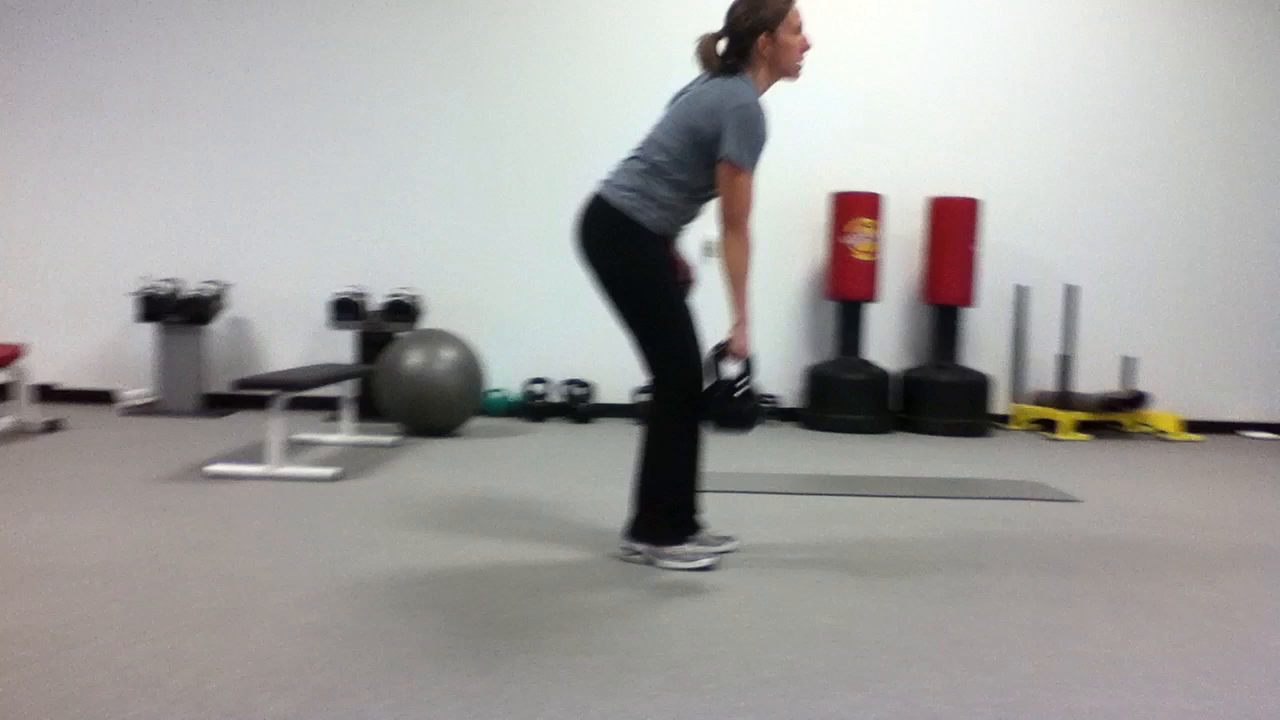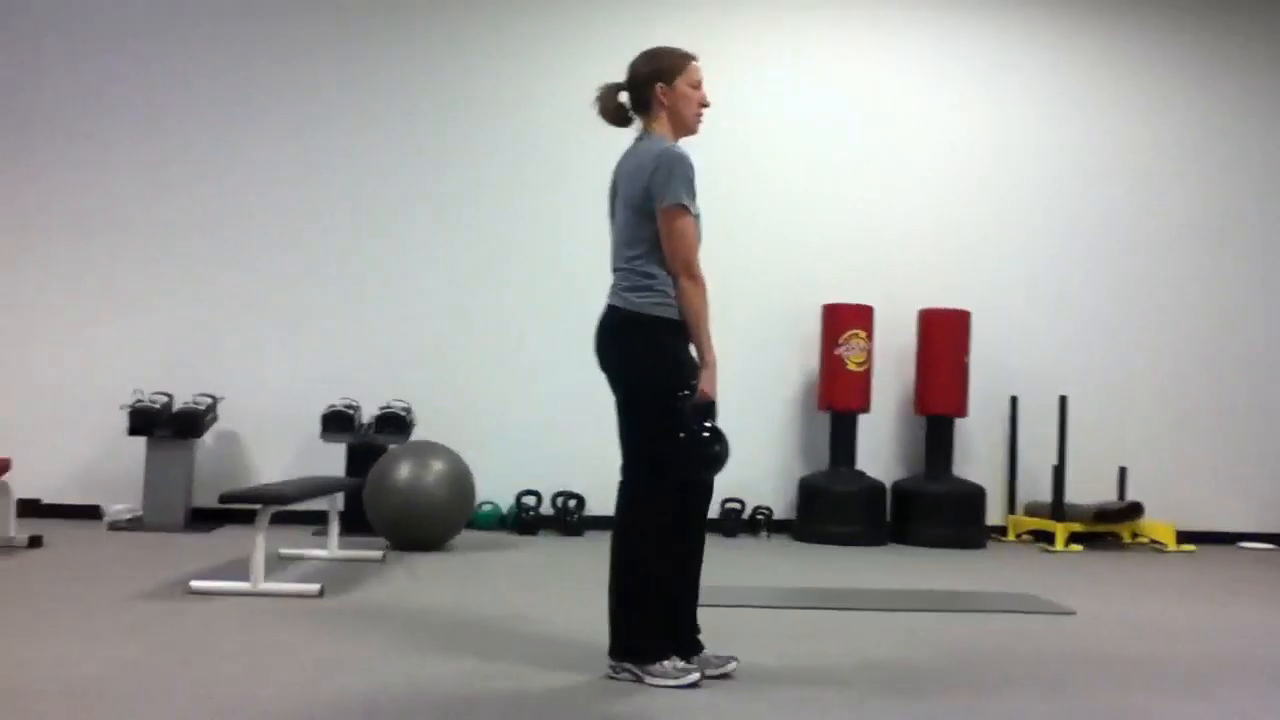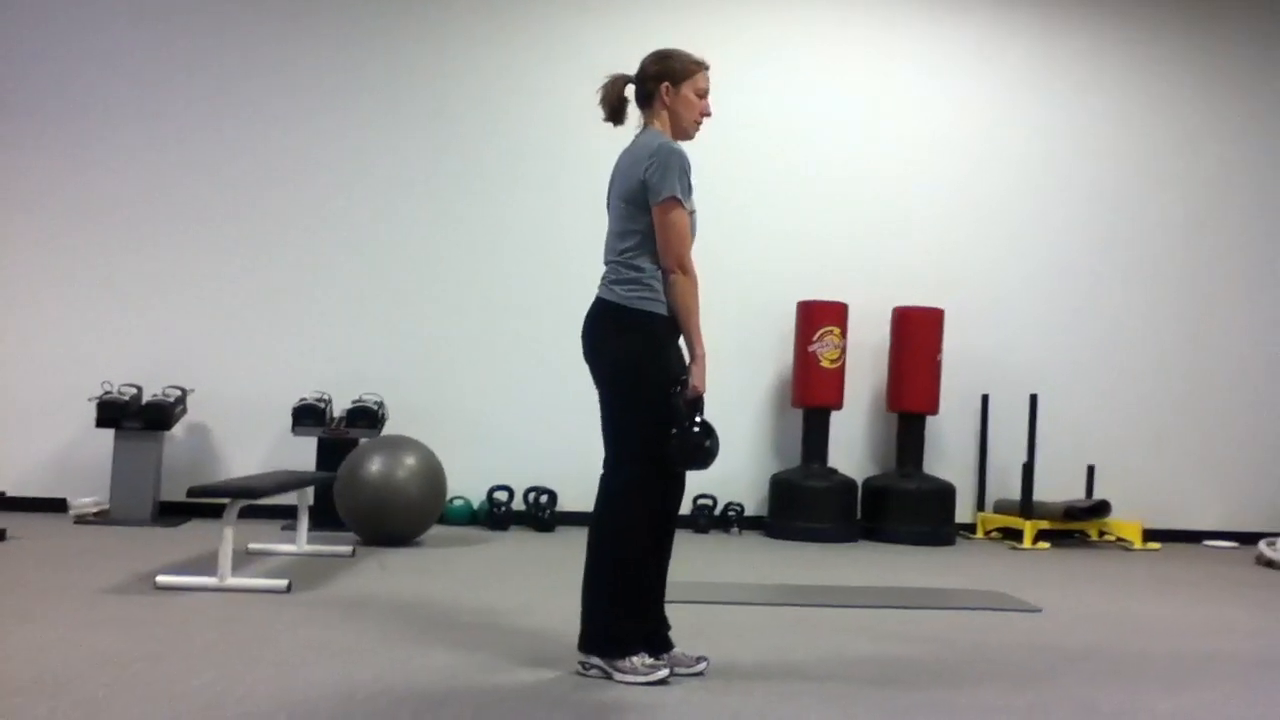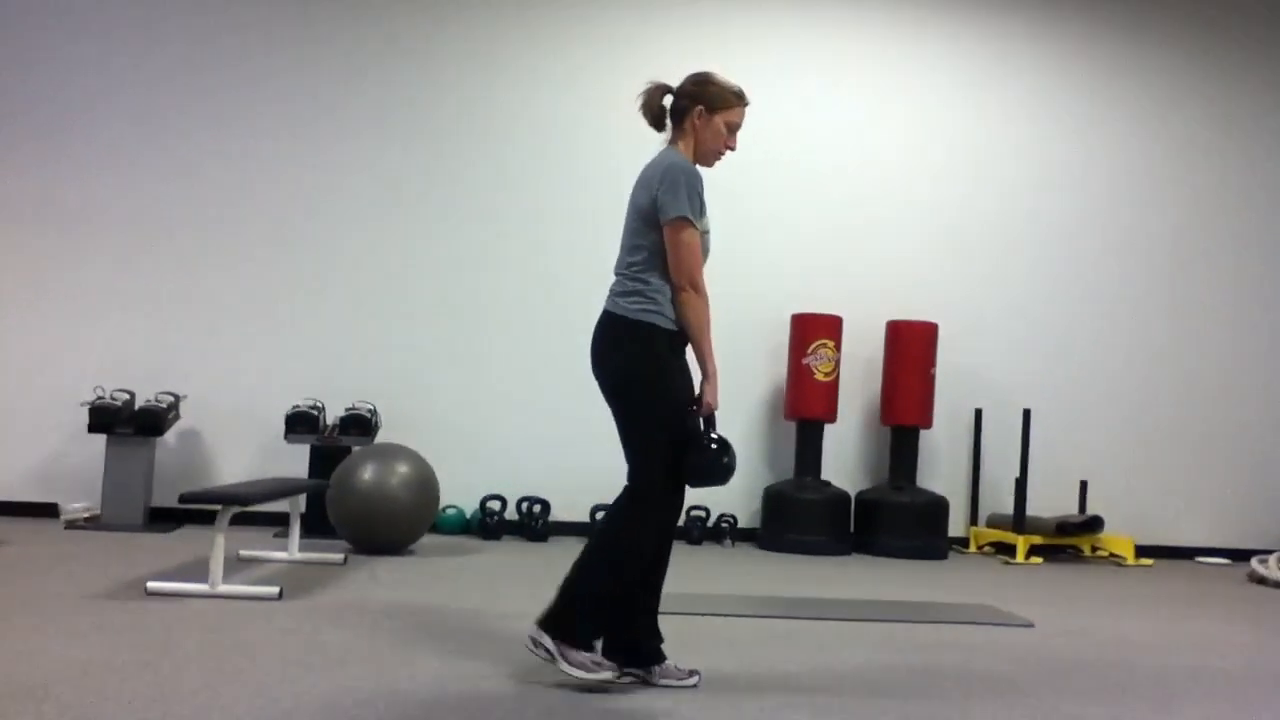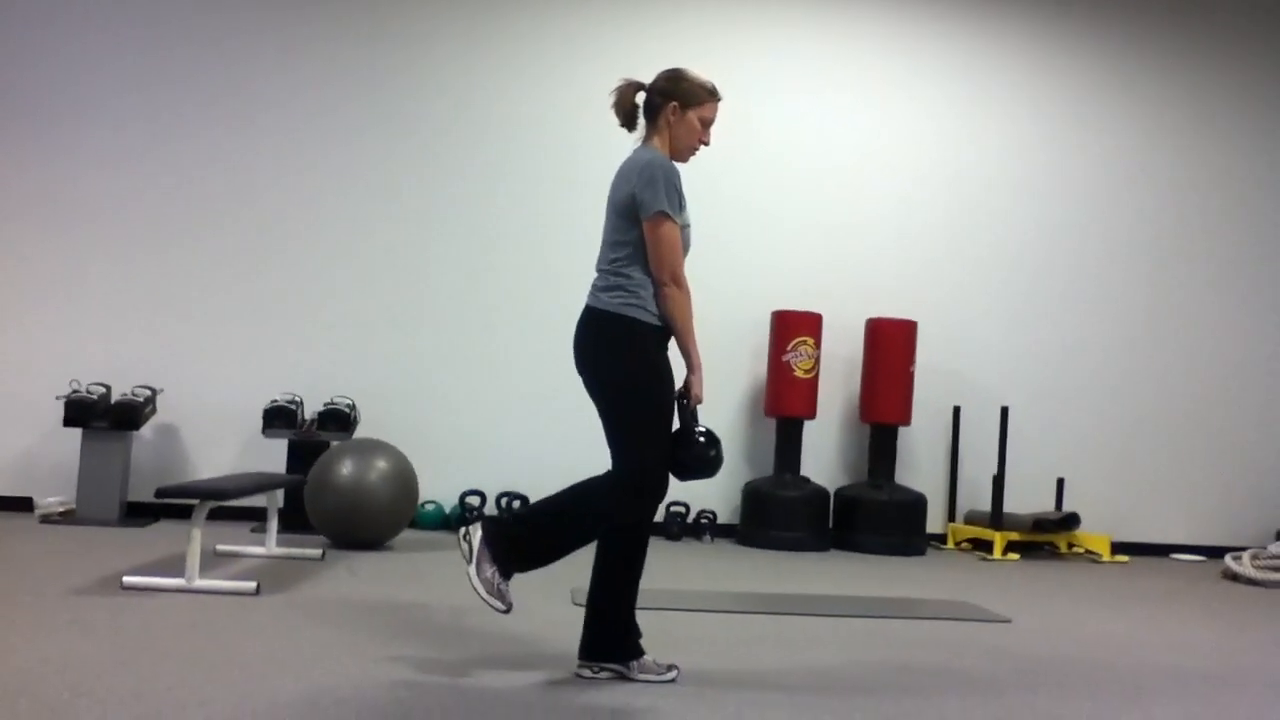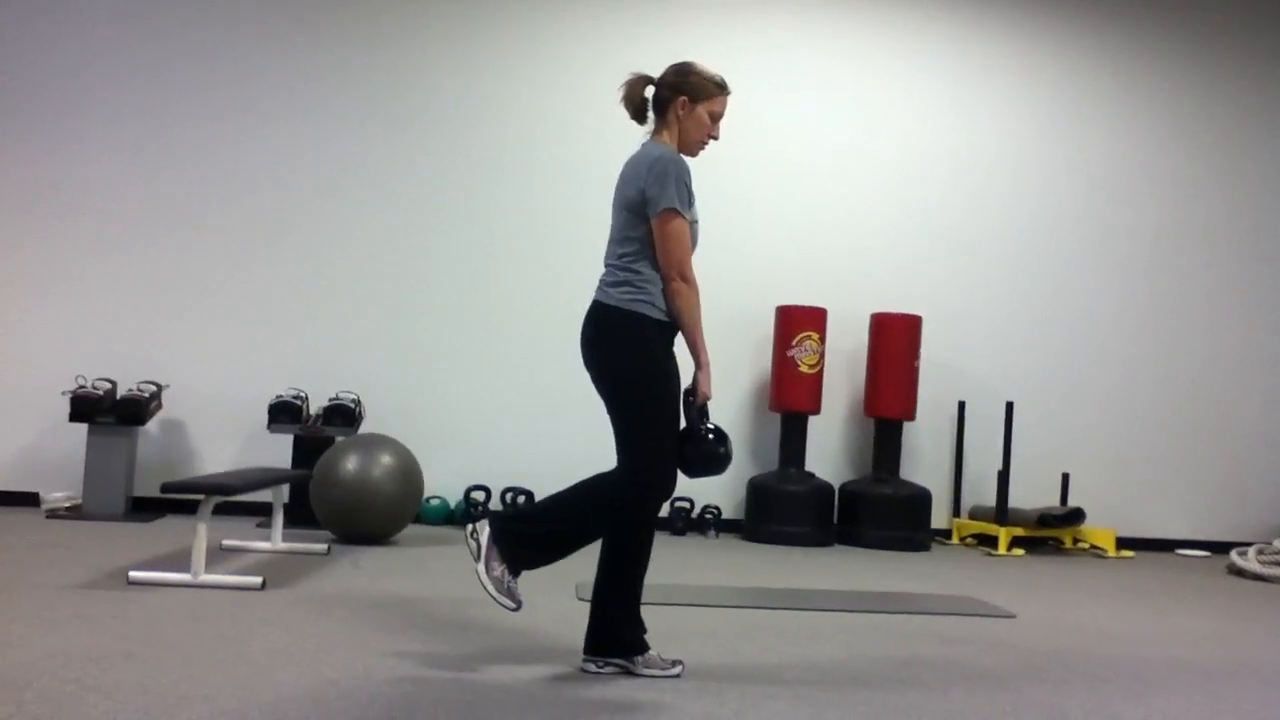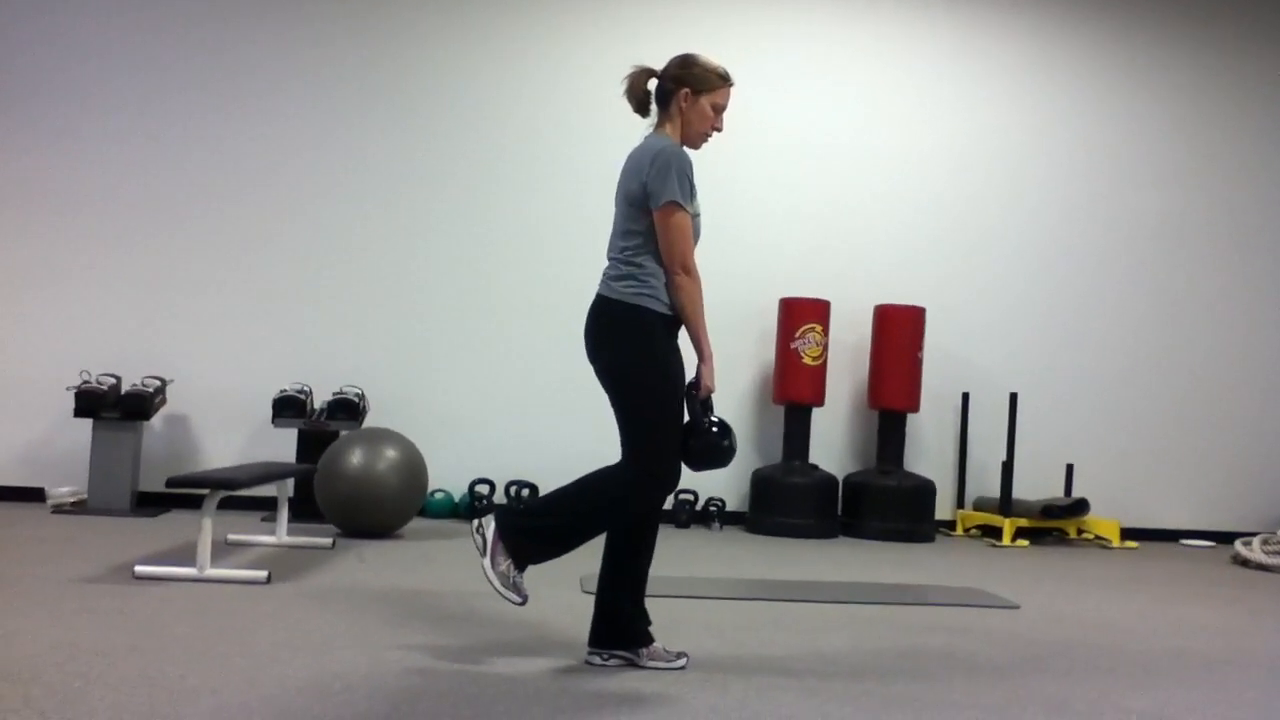
dt=0.7s
person 1, frame 1
left shoulder: (721, 88)
right shoulder: (742, 110)
right elbow: (735, 226)
left wrist: (670, 254)
right wrist: (740, 322)
left hip: (621, 228)
right hip: (624, 237)
left knee: (679, 374)
right knee: (679, 378)
left ankle: (674, 524)
right ankle: (655, 531)
person 1, frame 2
left shoulder: (635, 158)
right shoulder: (668, 160)
right elbow: (685, 273)
left wrist: (689, 356)
right wrist: (707, 361)
left hip: (632, 332)
right hip: (650, 339)
left knee: (681, 486)
right knee: (653, 489)
left ankle: (675, 642)
right ankle: (637, 650)
person 1, frame 3
left shoulder: (636, 154)
right shoulder: (666, 156)
right elbow: (677, 268)
left wrist: (679, 352)
right wrist: (696, 355)
left hip: (620, 329)
right hip: (638, 335)
left knee: (655, 483)
right knee: (633, 483)
left ankle: (645, 638)
right ankle: (605, 643)
person 1, frame 4
left shoulder: (663, 170)
right shoulder: (680, 175)
right elbow: (687, 288)
left wrist: (688, 370)
right wrist: (708, 374)
left hip: (636, 344)
right hip: (642, 348)
left knee: (658, 492)
right knee: (654, 491)
left ankle: (634, 651)
right ankle: (566, 628)
person 1, frame 5
left shoulder: (640, 168)
right shoulder: (657, 170)
right elbow: (669, 281)
left wrist: (678, 362)
right wrist: (694, 367)
left hip: (616, 337)
right hip: (626, 341)
left knee: (638, 483)
right knee: (640, 481)
left ankle: (610, 650)
right ankle: (498, 542)
person 1, frame 6
left shoulder: (646, 161)
right shoulder: (667, 165)
right elbow: (677, 278)
left wrist: (687, 359)
right wrist: (702, 364)
left hip: (622, 332)
right hip: (633, 337)
left knee: (644, 479)
right knee: (647, 478)
left ankle: (616, 645)
right ankle: (506, 537)
person 1, frame 7
left shoulder: (649, 155)
right shoulder: (670, 158)
right elbow: (681, 271)
left wrist: (690, 353)
right wrist: (705, 357)
left hip: (627, 326)
right hip: (637, 330)
left knee: (648, 472)
right knee: (652, 472)
left ankle: (621, 637)
right ankle: (511, 532)
